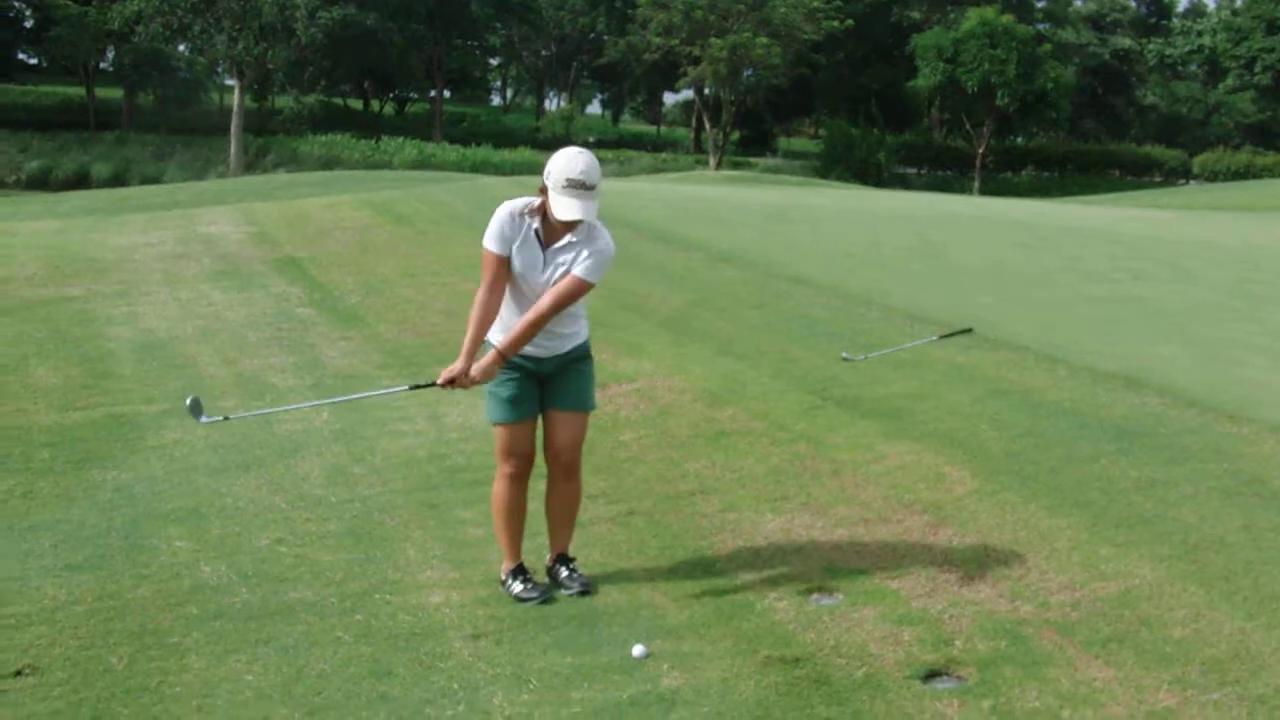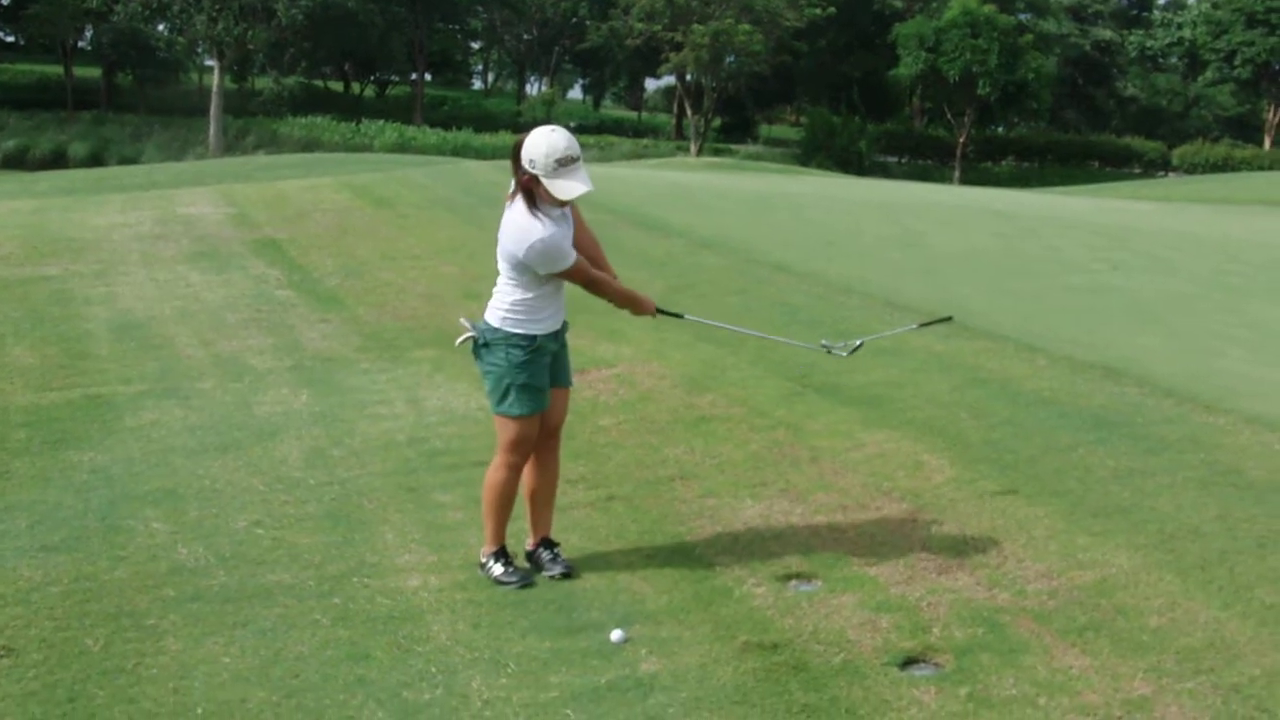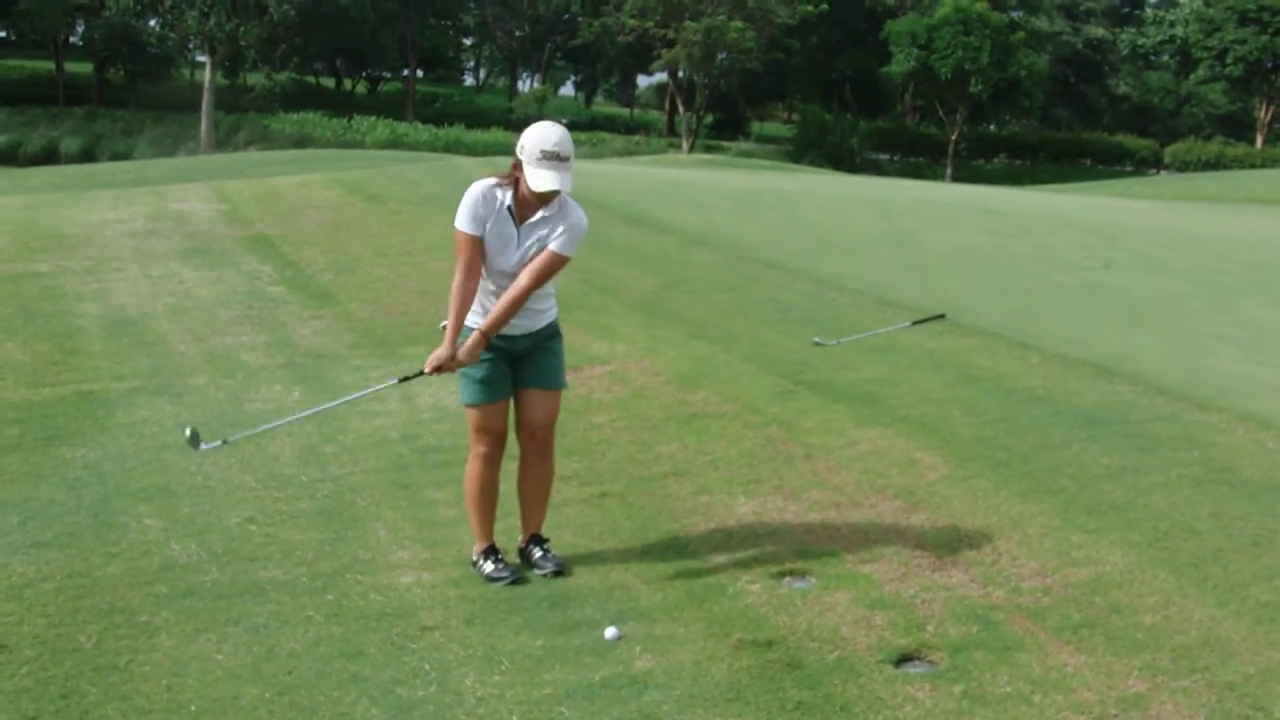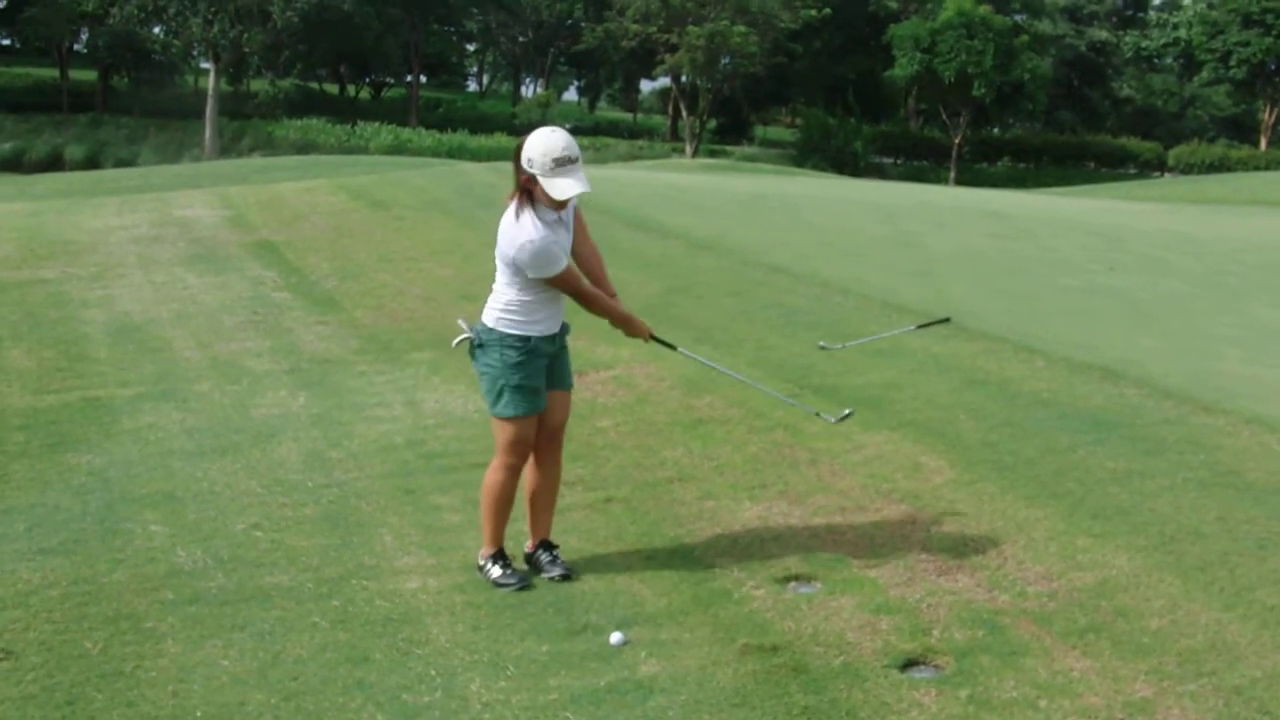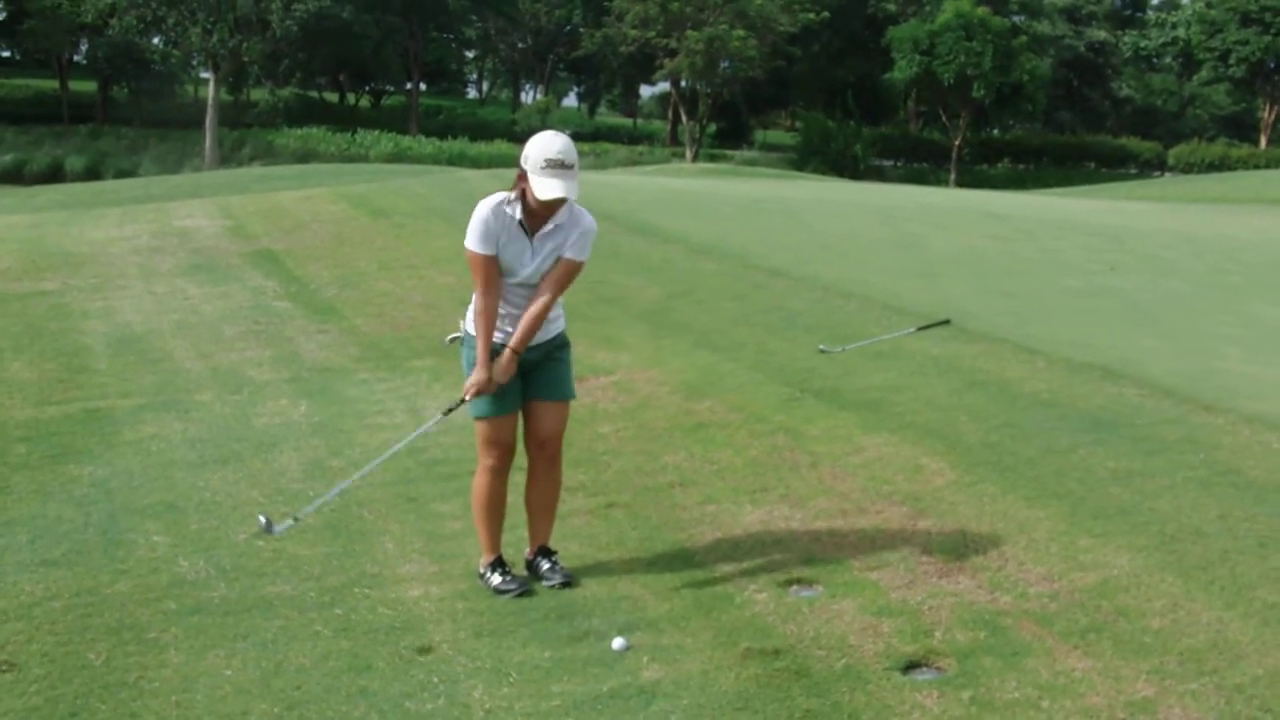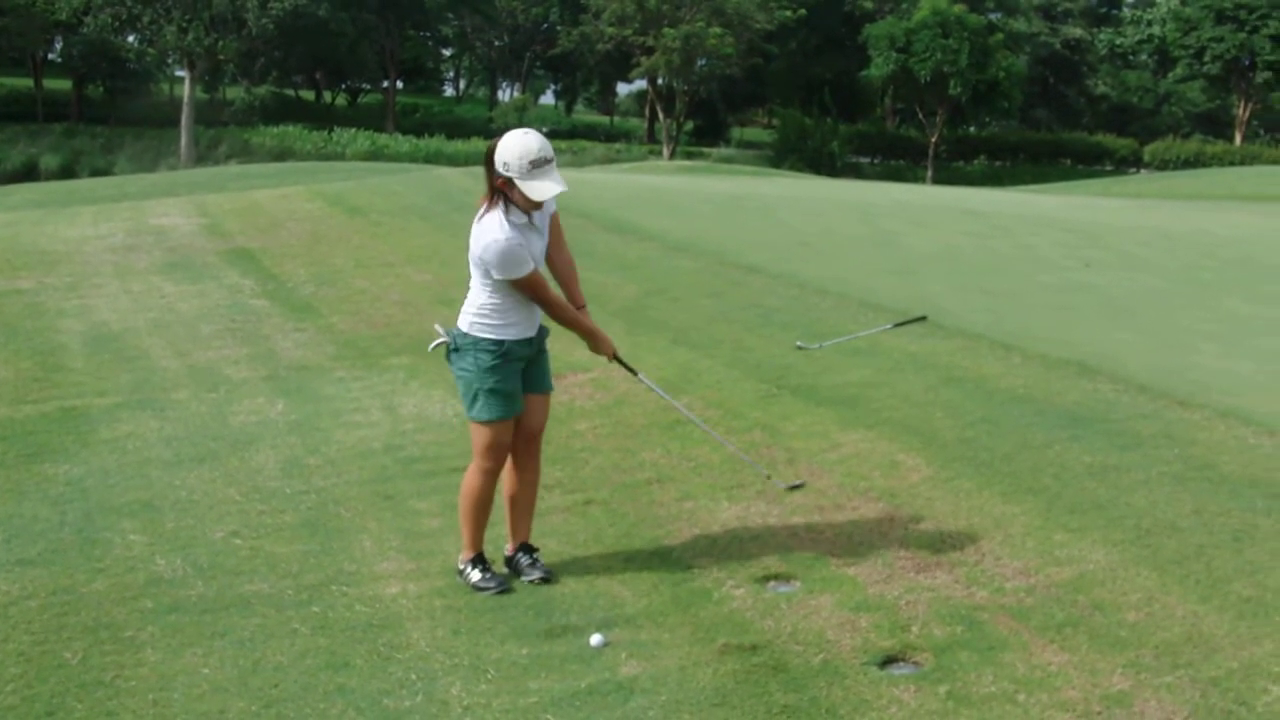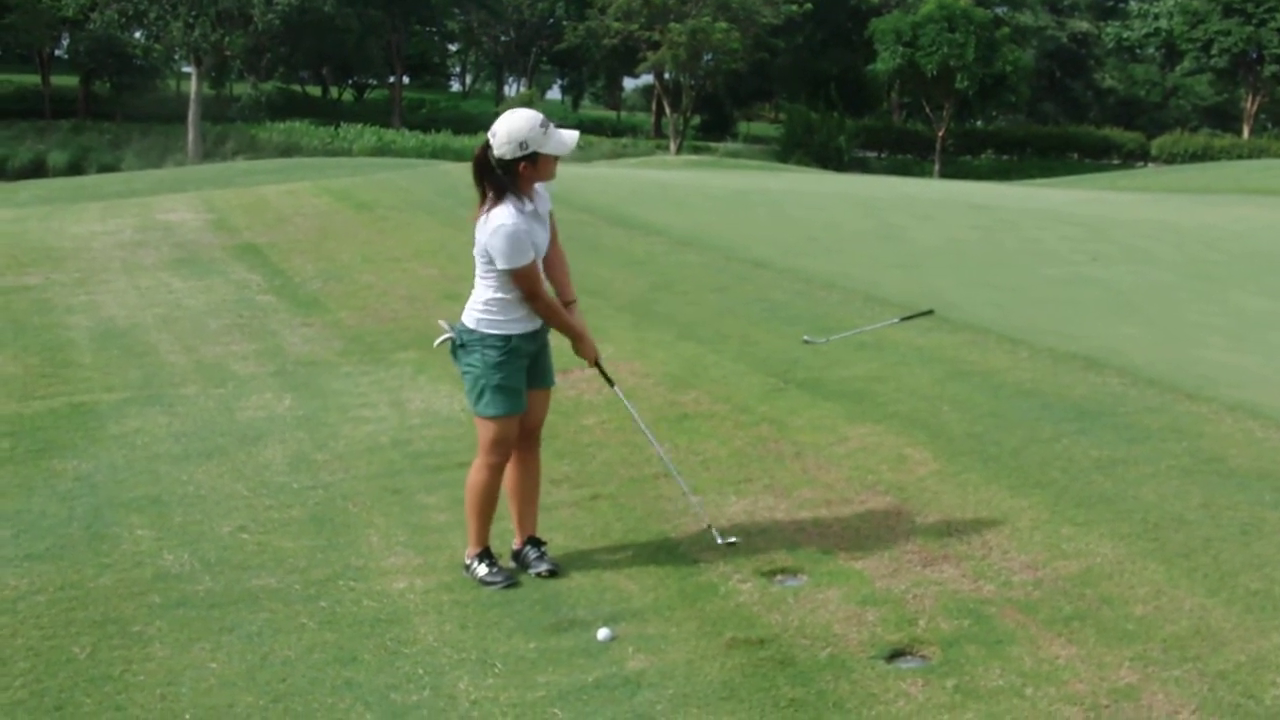
dt=0.7s
person 1, frame 1
left shoulder: (599, 246)
right shoulder: (510, 217)
left elbow: (545, 310)
right elbow: (490, 291)
left wrist: (492, 361)
right wrist: (466, 358)
left hip: (569, 357)
right hip: (512, 356)
left knee: (566, 460)
right knee: (515, 463)
left ankle: (560, 559)
right ankle: (511, 567)
person 1, frame 2
left shoulder: (546, 185)
right shoulder: (538, 236)
left elbow: (581, 233)
right elbow: (590, 281)
left wrist: (621, 288)
right wrist: (635, 302)
left hip: (547, 333)
right hip: (514, 344)
left knee: (548, 438)
right knee: (515, 449)
left ankle: (540, 542)
right ankle: (492, 552)
person 1, frame 3
left shoulder: (572, 221)
right shoulder: (482, 197)
left elbow: (525, 286)
right elbow: (466, 274)
left wrist: (479, 341)
right wrist: (451, 340)
left hip: (538, 334)
right hip: (474, 332)
left knee: (539, 437)
right knee: (488, 443)
left ankle: (532, 540)
right ankle: (484, 548)
person 1, frame 4
left shoulder: (553, 192)
right shoulder: (532, 240)
left elbow: (582, 241)
right elbow: (582, 293)
left wrist: (614, 300)
right wrist: (625, 321)
left hip: (548, 335)
right hip: (511, 345)
left knee: (550, 440)
right knee: (514, 452)
left ankle: (539, 544)
right ankle: (490, 553)
person 1, frame 5
left shoulder: (581, 226)
right shoulder: (490, 213)
left elbow: (546, 298)
right elbow: (485, 294)
left wrist: (511, 359)
right wrist: (483, 362)
left hip: (547, 343)
right hip: (489, 343)
left knee: (547, 449)
right knee: (495, 457)
left ankle: (539, 551)
right ankle: (490, 561)
person 1, frame 6
left shoulder: (535, 198)
right shoulder: (500, 238)
left elbow: (559, 251)
right elbow: (545, 297)
left wrist: (583, 314)
right wrist: (593, 335)
left hip: (528, 339)
right hip: (486, 348)
left knee: (529, 445)
right knee: (491, 455)
left ankle: (519, 547)
right ankle: (470, 557)
person 1, frame 7
left shoulder: (536, 192)
right shoulder: (507, 224)
left elbow: (553, 249)
right elbow: (535, 294)
left wrist: (572, 309)
right wrist: (578, 337)
left hip: (530, 334)
right hip: (492, 342)
left knee: (529, 439)
right knee: (496, 450)
left ankle: (527, 541)
right ankle: (477, 553)
